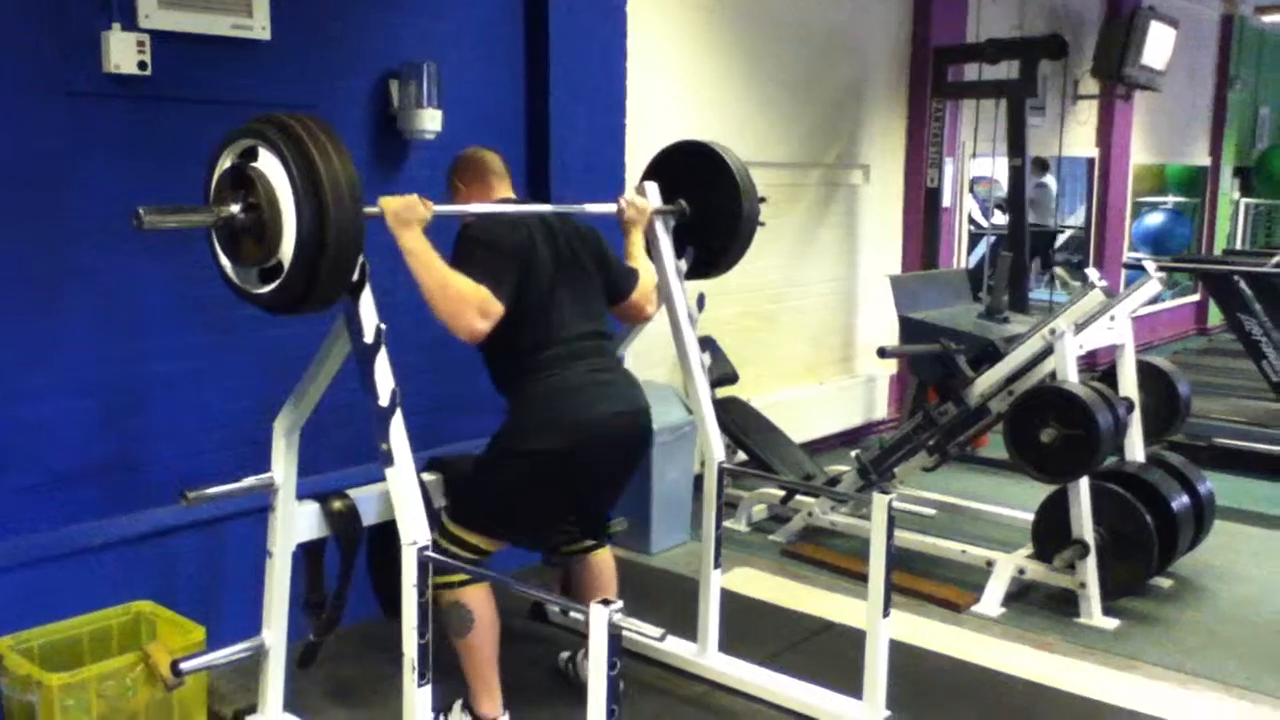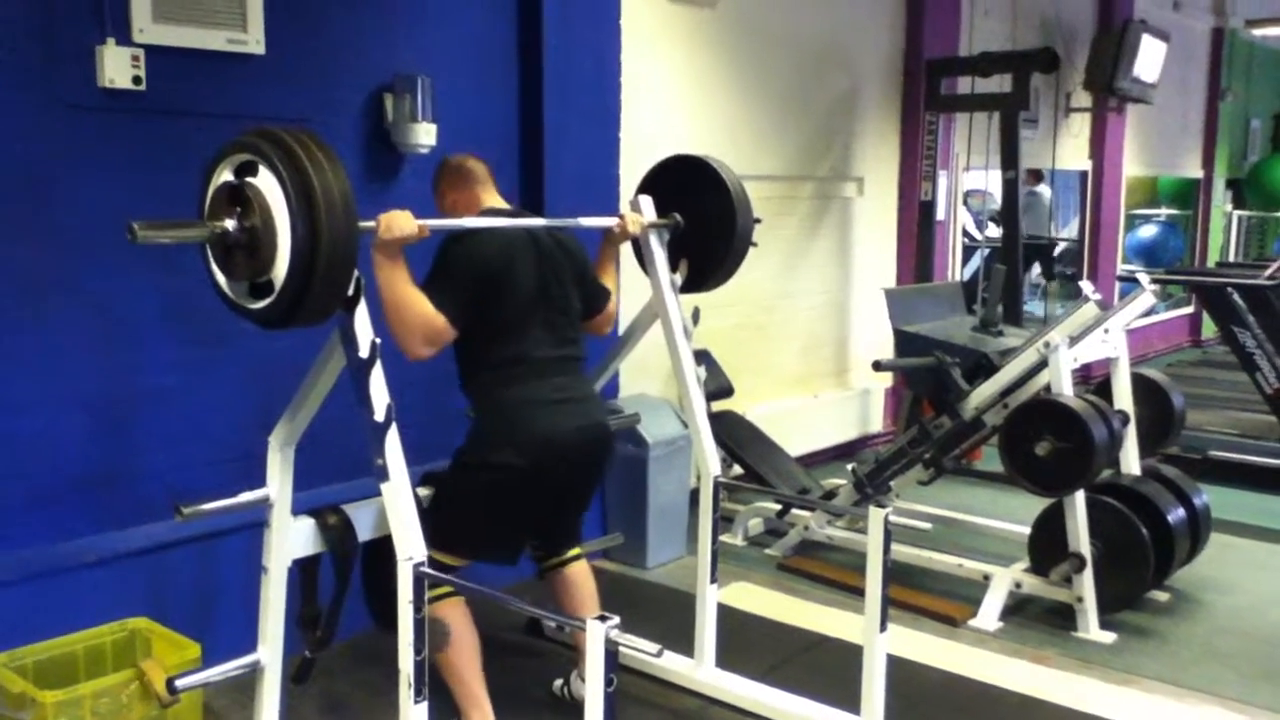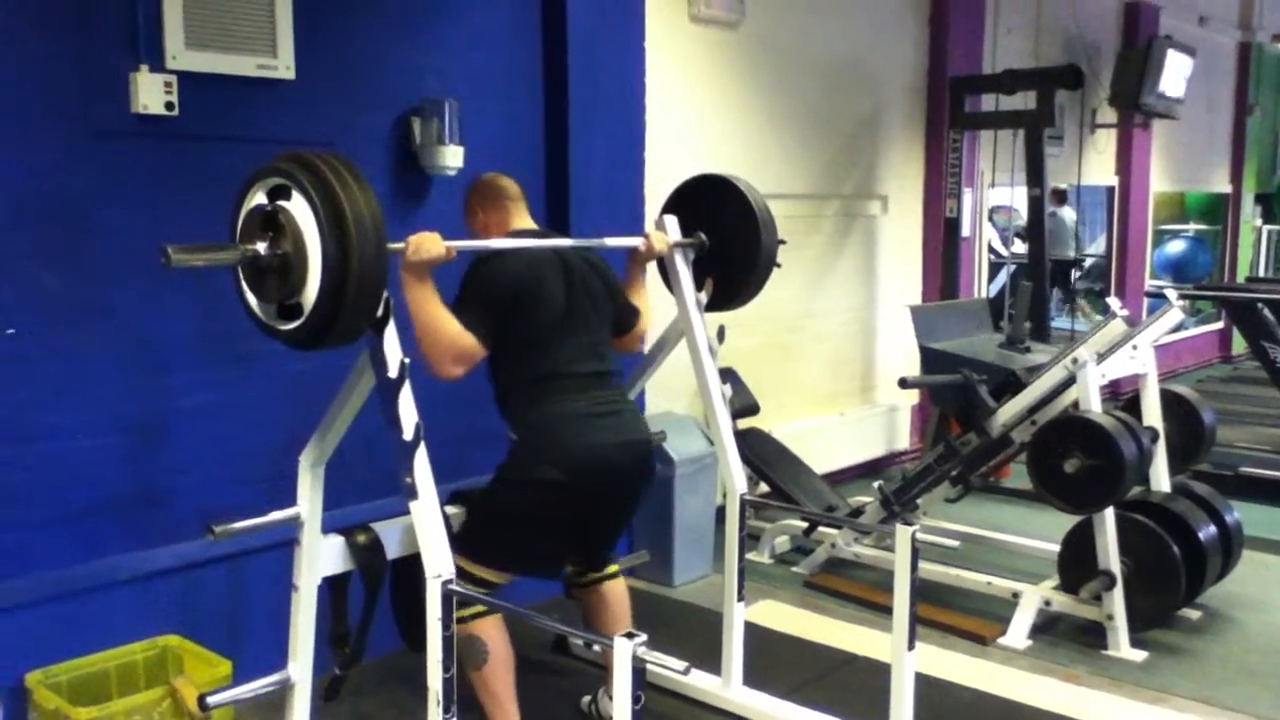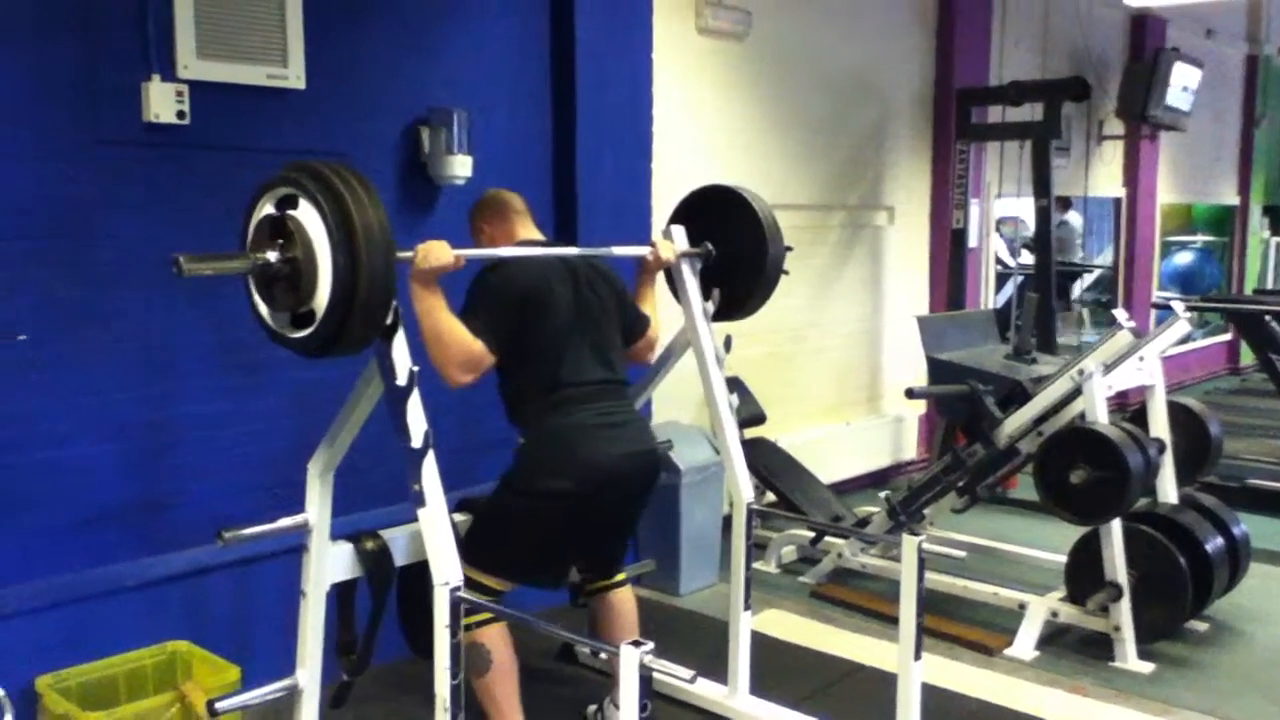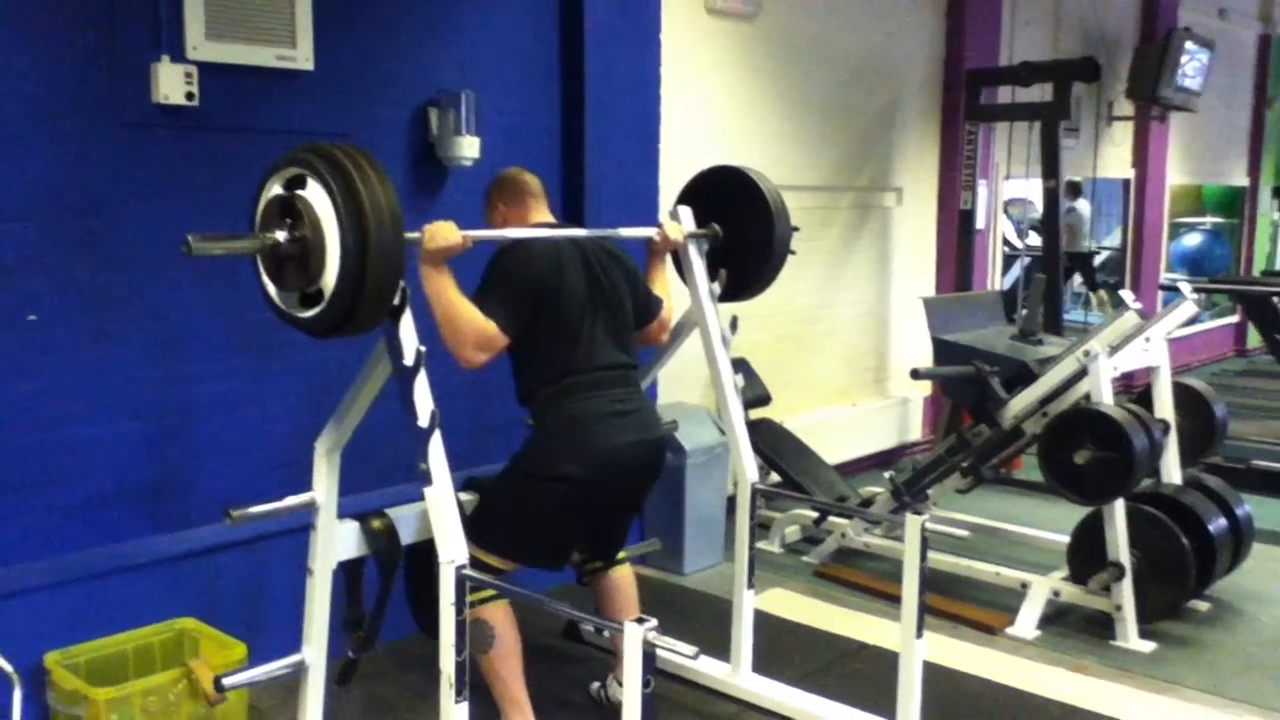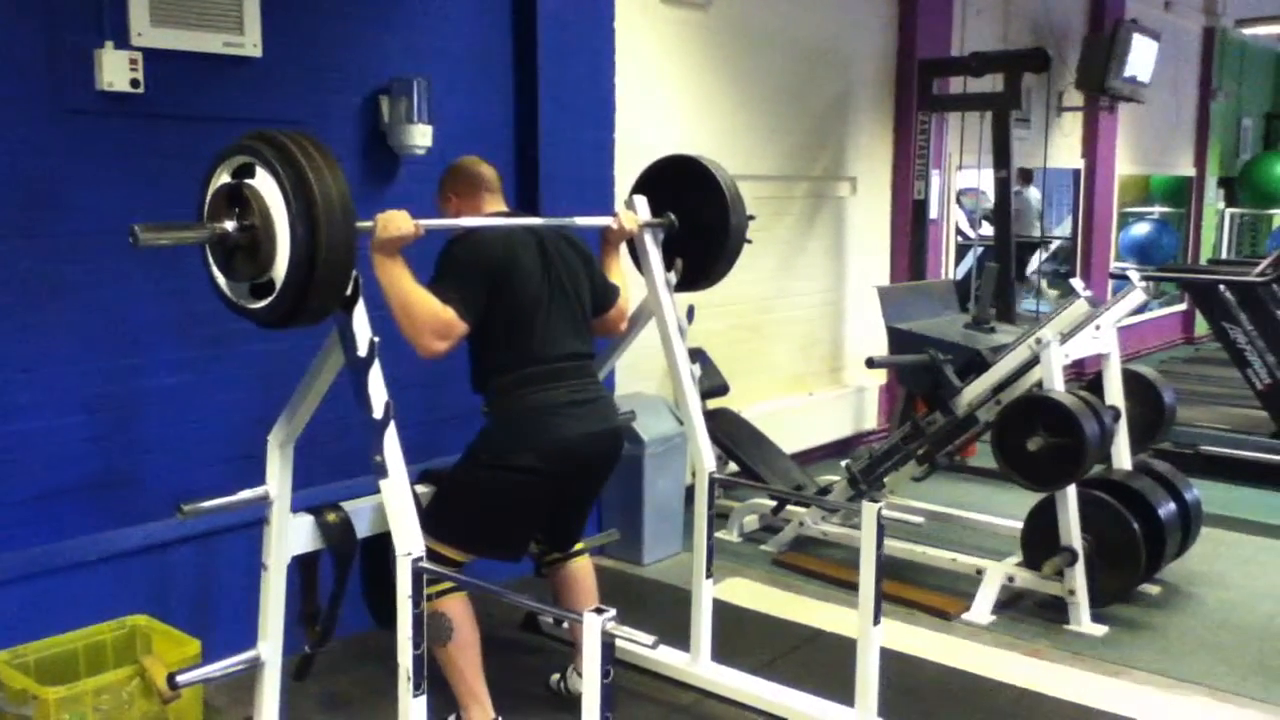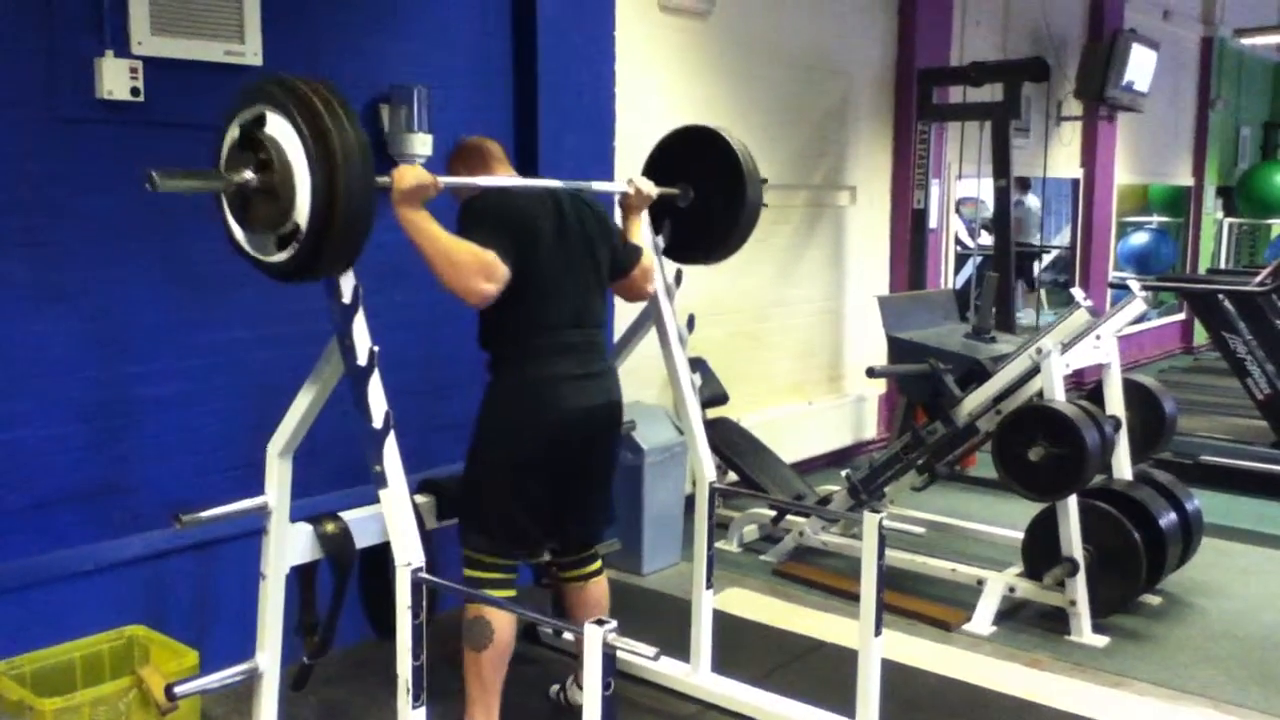
dt=0.7s
person 1, frame 1
left shoulder: (485, 233)
right shoulder: (575, 228)
left elbow: (474, 320)
right elbow: (643, 305)
left wrist: (411, 235)
right wrist: (635, 231)
left hip: (559, 422)
right hip: (629, 412)
left knee: (451, 555)
right knee: (582, 529)
right ankle: (599, 662)
person 1, frame 2
left shoulder: (469, 246)
right shoulder: (561, 240)
left elbow: (421, 340)
right elbow: (602, 320)
left wrist: (387, 254)
right wrist: (614, 244)
left hip: (518, 435)
right hip: (589, 425)
left knee: (428, 571)
right knee: (558, 545)
person 1, frame 3
left shoulder: (496, 268)
right shoulder: (588, 260)
left elbow: (451, 359)
right elbow: (632, 337)
left wrist: (416, 275)
right wrist: (641, 264)
left hip: (559, 452)
right hip: (630, 440)
left knee: (463, 587)
right knee: (593, 562)
person 1, frame 4
left shoulder: (504, 277)
right shoulder: (596, 270)
left elbow: (460, 366)
right elbow: (643, 347)
left wrist: (425, 285)
right wrist: (650, 276)
left hip: (566, 459)
right hip: (637, 449)
left knee: (471, 593)
right knee: (603, 570)
person 1, frame 5
left shoulder: (519, 259)
right shoulder: (609, 253)
left elbow: (474, 346)
right elbow: (657, 329)
left wrist: (434, 266)
right wrist: (660, 257)
left hip: (577, 445)
right hip: (644, 435)
left knee: (474, 570)
right knee: (602, 550)
person 1, frame 6
left shoulder: (473, 247)
right shoulder: (566, 242)
left elbow: (434, 335)
right elbow: (615, 321)
left wrist: (387, 256)
right wrist: (614, 247)
left hip: (533, 435)
right hip: (601, 426)
left knee: (430, 562)
right knee: (560, 541)
right ankle: (590, 672)
person 1, frame 7
left shoulder: (491, 206)
right shoulder: (582, 206)
left elbow: (480, 282)
right elbow: (640, 283)
left wrist: (412, 209)
right wrist: (634, 215)
left hip: (532, 402)
right hip: (599, 396)
left knee: (491, 566)
right knee: (579, 548)
